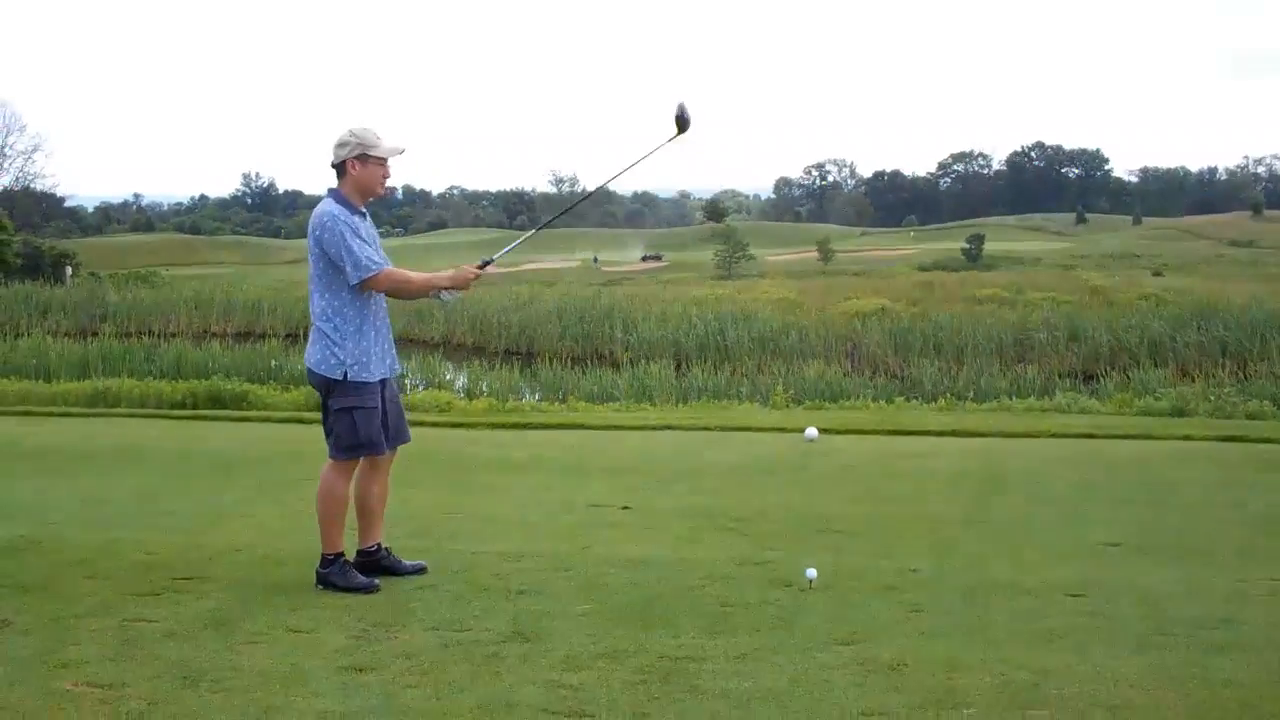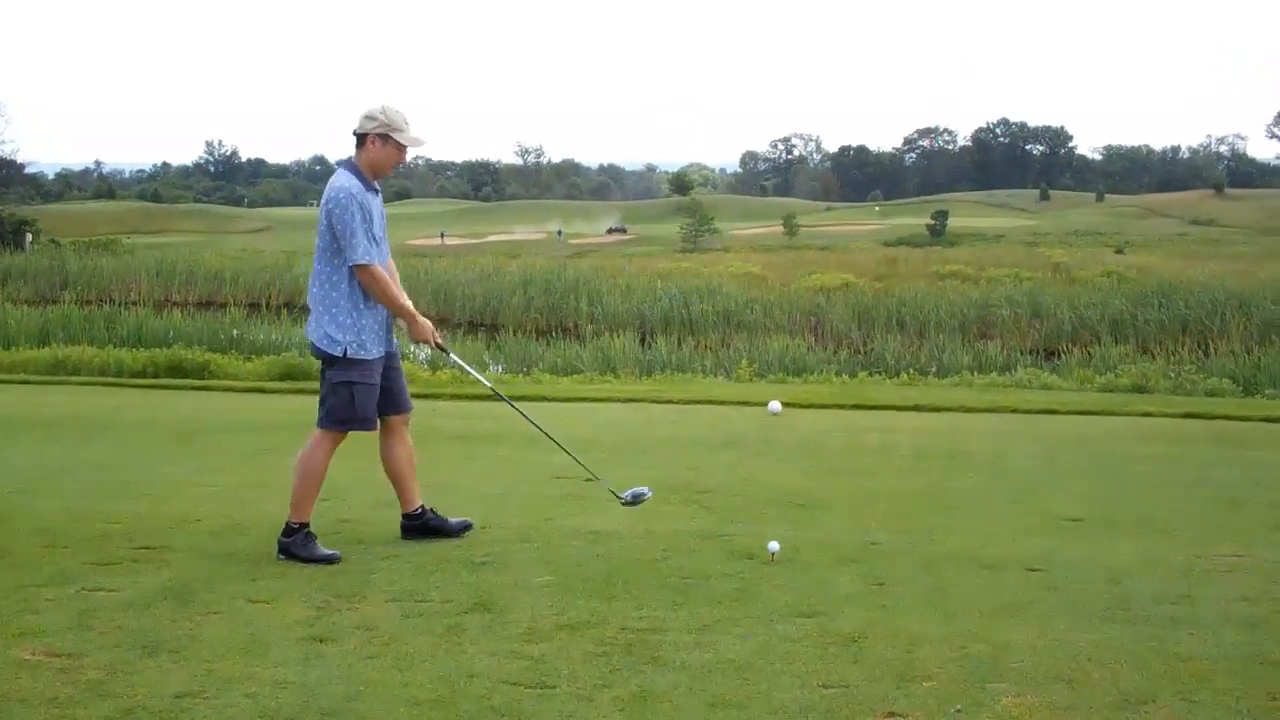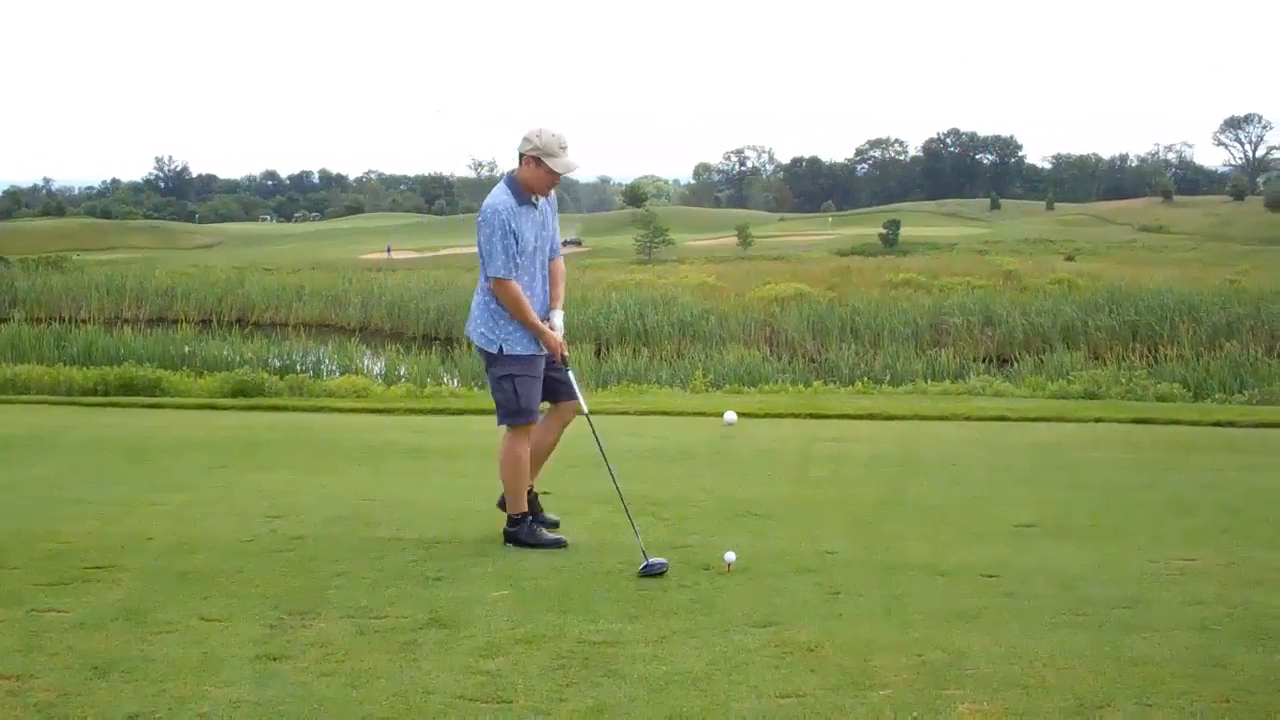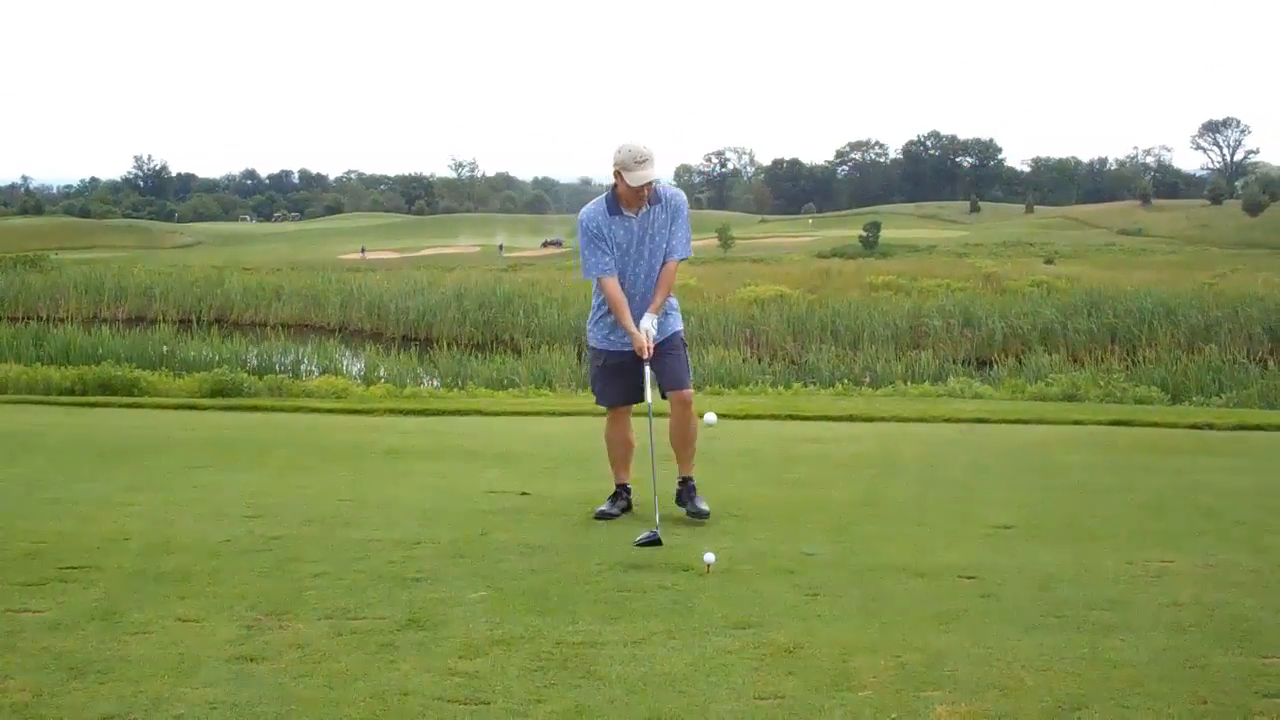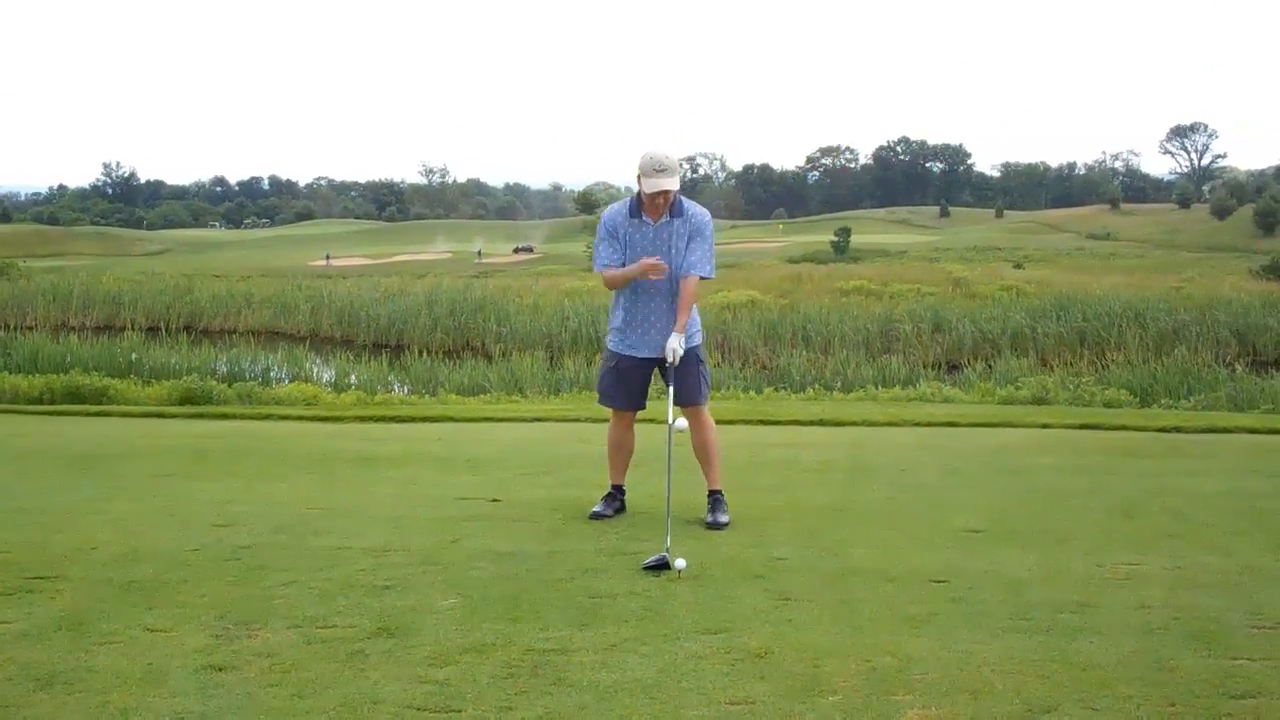
dt=1s
person 1, frame 1
left shoulder: (359, 218)
right shoulder: (331, 218)
left elbow: (388, 282)
right elbow: (381, 279)
left wrist: (438, 287)
right wrist: (446, 278)
left hip: (375, 360)
right hip: (345, 363)
left knee: (381, 454)
right knee: (345, 459)
left ankle: (371, 551)
right ankle: (331, 563)
person 1, frame 2
left shoulder: (369, 190)
right shoulder: (345, 192)
right elbow: (366, 271)
left wrist: (408, 312)
right wrist: (412, 317)
left hip: (374, 334)
right hip: (349, 338)
left knee: (396, 421)
right knee: (334, 430)
left ankle: (416, 514)
right ankle: (295, 532)
person 1, frame 3
left shoulder: (546, 198)
right shoulder: (498, 207)
left elbow: (554, 257)
right elbow: (502, 283)
left wrist: (556, 315)
right wrist: (542, 332)
left hip: (536, 331)
right hip: (507, 336)
left knee: (565, 407)
right knee: (521, 425)
left ankle: (520, 492)
right ankle: (517, 522)
person 1, frame 4
left shoulder: (674, 201)
right shoulder: (591, 218)
left elbow: (672, 263)
right elbow: (606, 281)
left wrist: (651, 316)
right wrist: (631, 332)
left hip: (664, 322)
right hip: (611, 330)
left knee: (683, 398)
right knee: (617, 411)
left ankle: (687, 485)
right ankle: (621, 491)
person 1, frame 5
left shoulder: (698, 218)
right shoulder: (614, 217)
left elbow: (691, 278)
right elbow: (607, 278)
left wrist: (678, 331)
right wrist: (635, 271)
left hip: (681, 334)
right hip: (627, 337)
left knee: (697, 411)
right knee: (621, 415)
left ankle: (716, 498)
right ankle: (616, 493)
